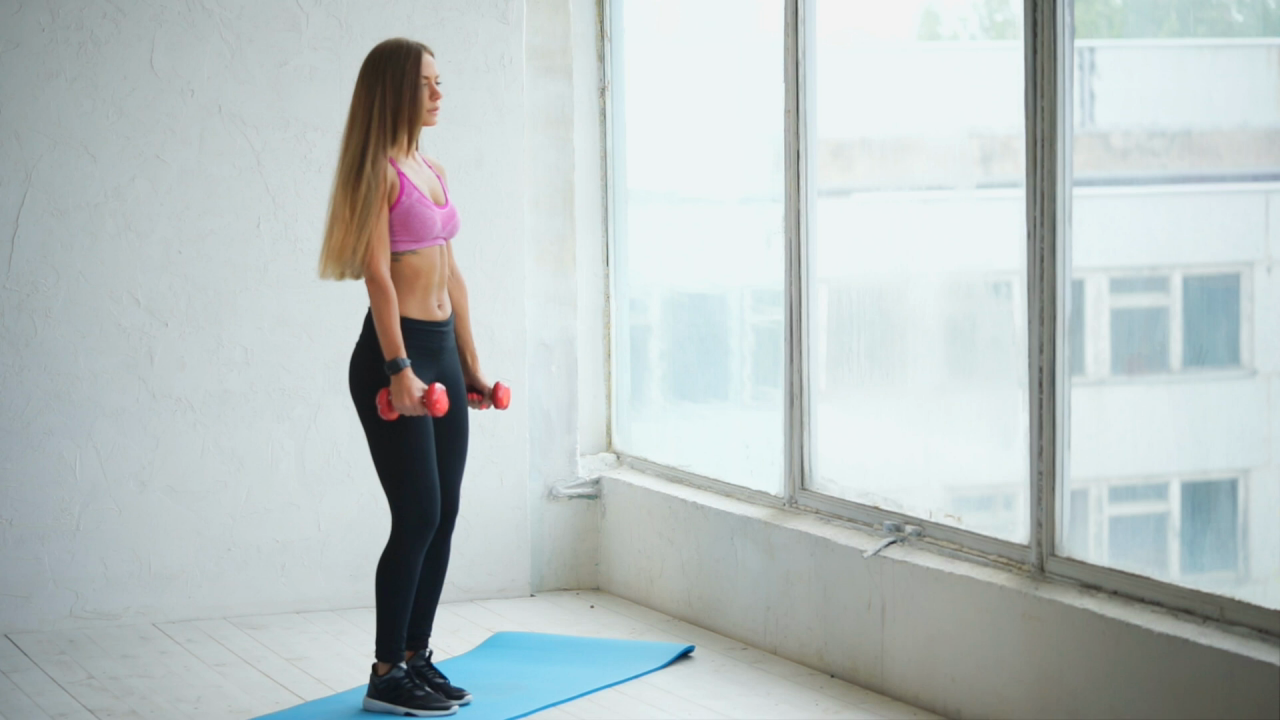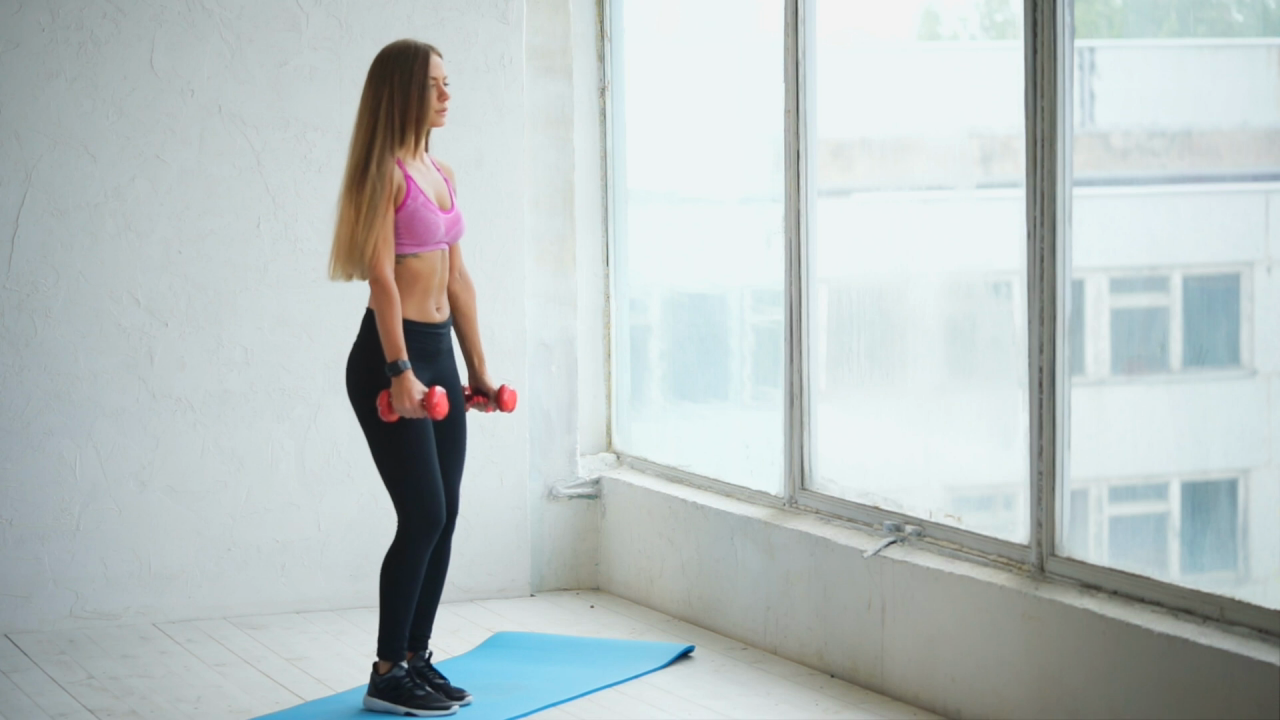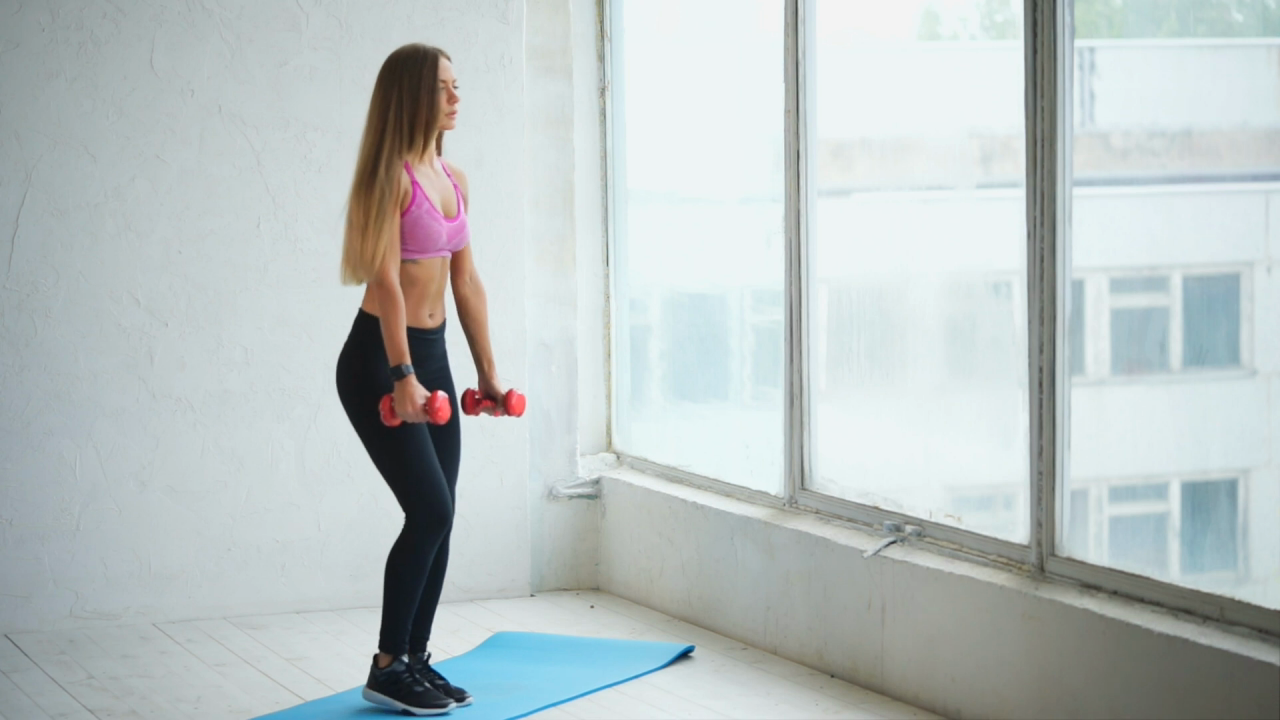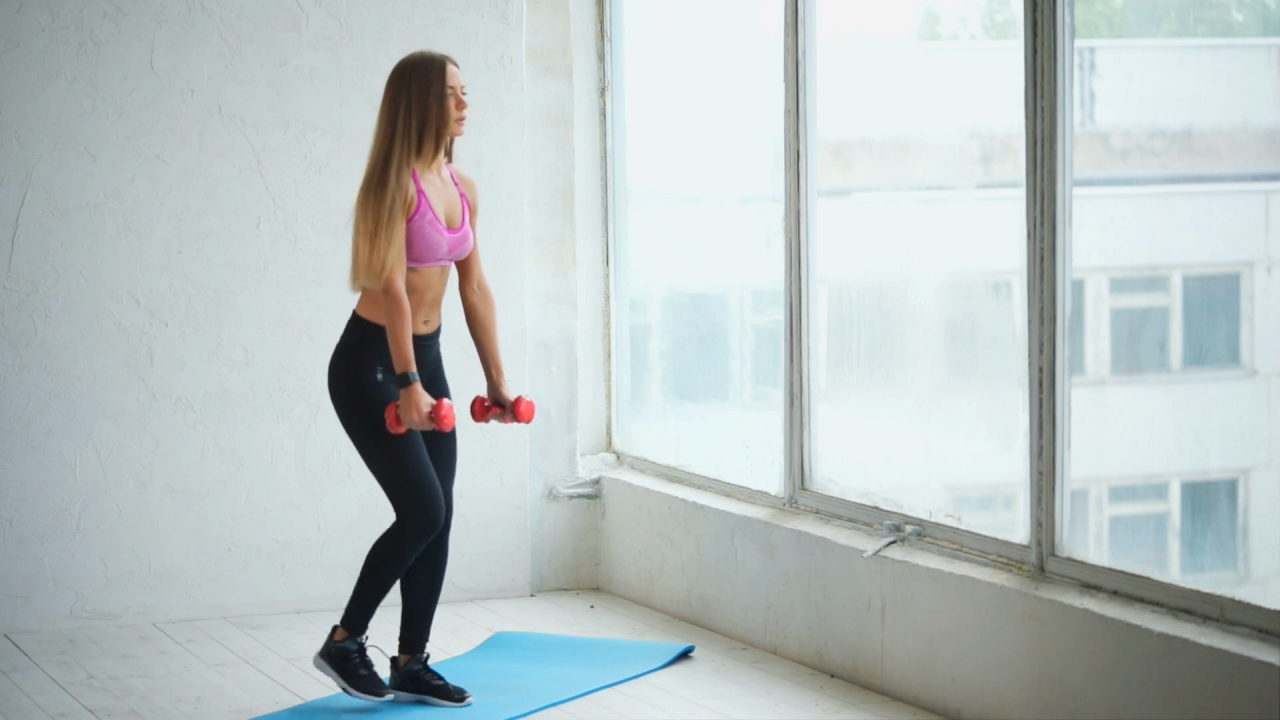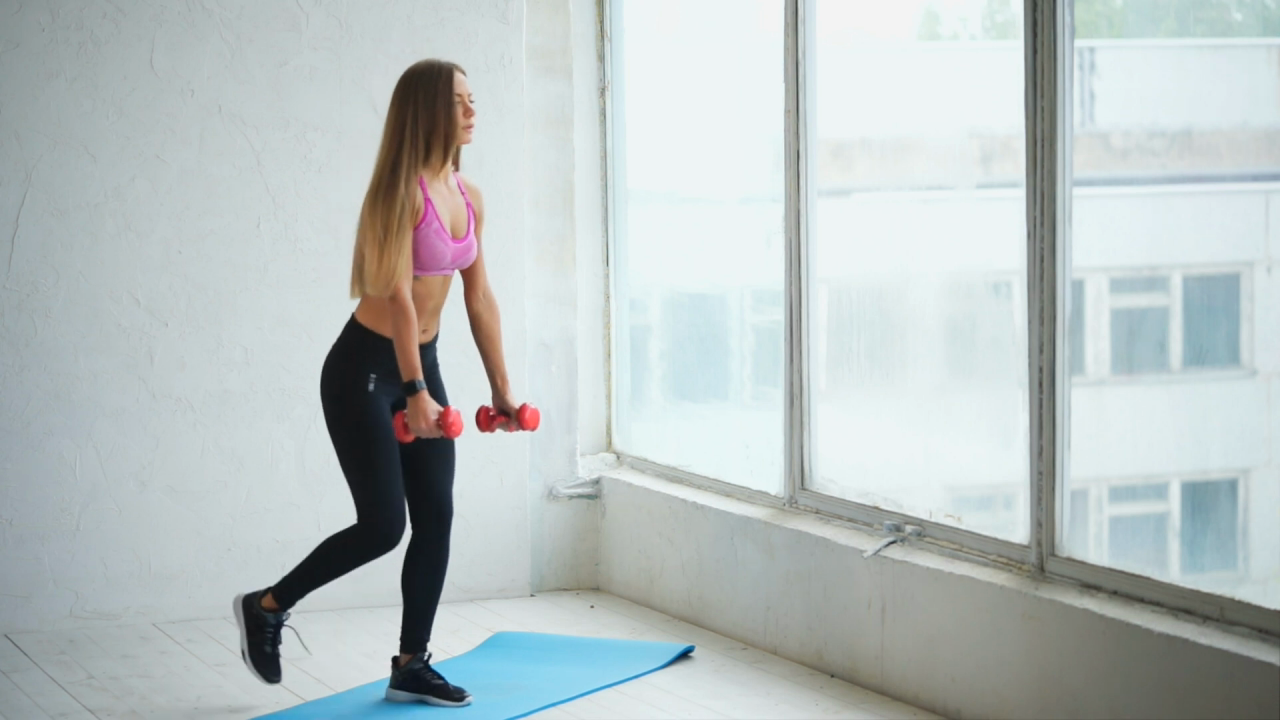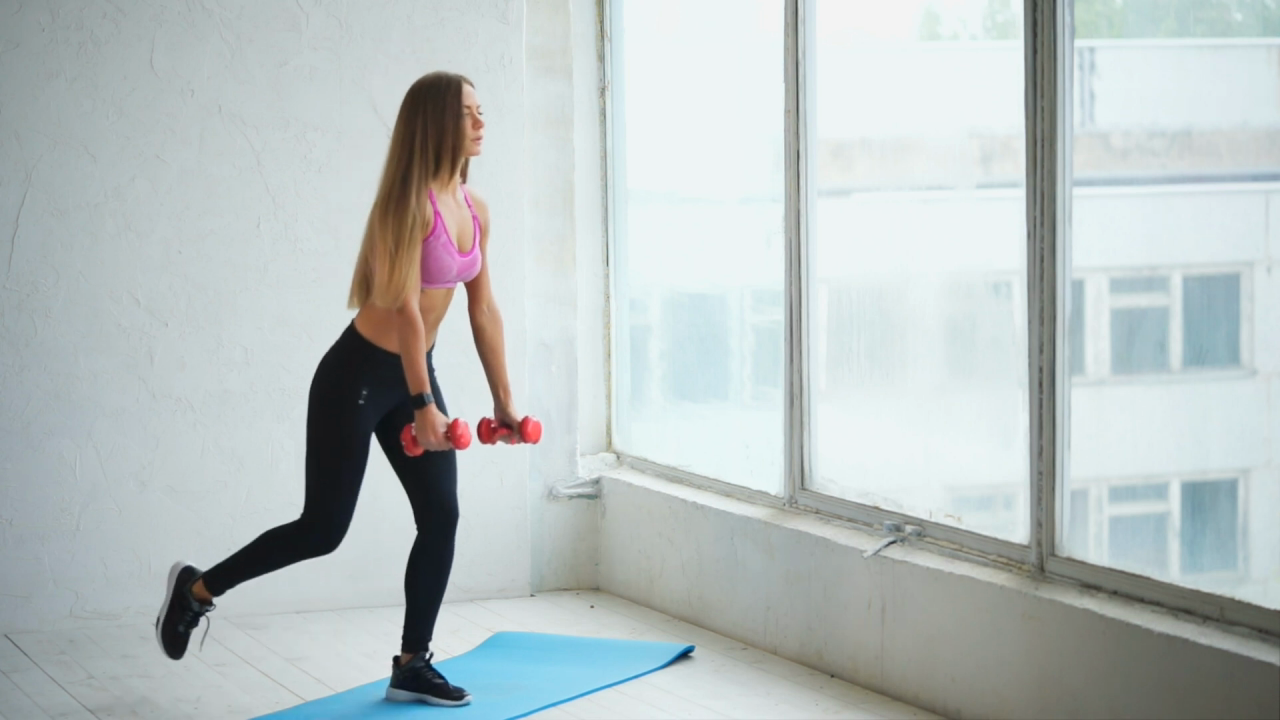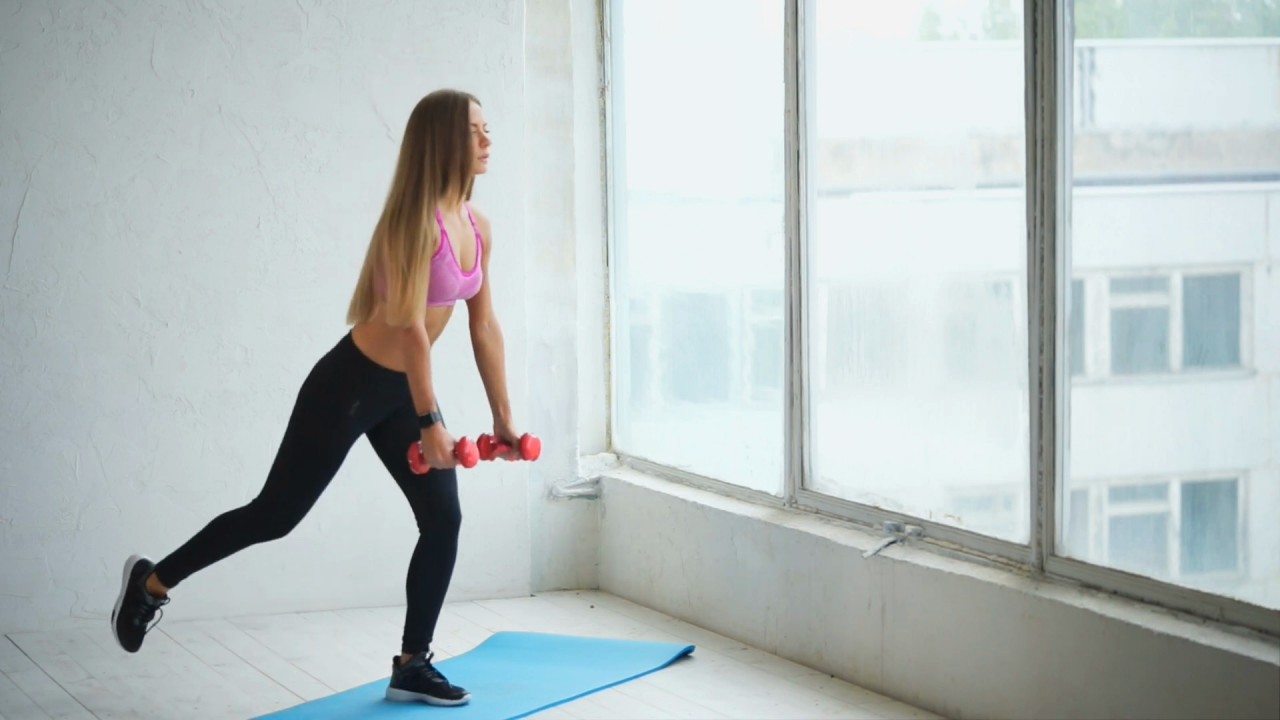
dt=0.2s
person 1, frame 1
left shoulder: (432, 170)
right shoulder: (375, 172)
right elbow: (377, 276)
left wrist: (470, 367)
right wrist: (398, 370)
left hip: (439, 353)
right hip: (394, 357)
left knee: (443, 517)
right knee: (417, 519)
left ankle: (415, 658)
person 1, frame 2
left shoulder: (440, 173)
right shoulder: (381, 173)
right elbow: (380, 277)
left wrist: (476, 369)
right wrist: (399, 372)
left hip: (436, 352)
right hip: (387, 357)
left knee: (443, 517)
right knee: (422, 516)
left ankle: (415, 659)
person 1, frame 3
left shoulder: (452, 178)
right shoulder: (387, 178)
left elbow: (465, 282)
right elbow: (384, 282)
left wrist: (487, 373)
right wrist: (400, 377)
left hip: (430, 355)
right hip: (375, 360)
left knee: (439, 517)
right knee: (430, 511)
left ankle: (412, 662)
right ankle: (385, 665)
person 1, frame 4
left shoulder: (462, 184)
right shoulder: (392, 184)
left elbow: (475, 290)
right elbow: (391, 289)
left wrist: (497, 380)
right wrist: (407, 386)
left hip: (424, 357)
right hip: (367, 362)
left knee: (437, 516)
right knee: (423, 512)
left ankle: (412, 666)
right ankle: (342, 642)
person 1, frame 5
left shoulder: (469, 192)
right shoulder: (401, 193)
left elbow: (480, 298)
right elbow: (400, 297)
left wrist: (502, 388)
right wrist: (415, 393)
left hip: (423, 362)
right hip: (361, 368)
left knee: (436, 519)
right knee: (380, 526)
left ankle: (411, 667)
right ankle: (264, 609)
person 1, frame 6
left shoulder: (475, 207)
right shoulder: (409, 205)
left elbow: (483, 310)
right elbow: (406, 309)
left wrist: (503, 402)
right wrist: (424, 405)
left hip: (410, 375)
right hip: (356, 375)
left knee: (441, 518)
right knee: (322, 529)
left ankle: (412, 666)
right ankle: (195, 590)
person 1, frame 7
left shoulder: (479, 226)
right shoulder: (413, 222)
left elbow: (485, 327)
right elbow: (411, 328)
left wrist: (503, 417)
right wrist: (431, 422)
left hip: (398, 391)
right hip: (348, 384)
left knee: (444, 519)
right knee: (275, 515)
left ankle: (412, 666)
right ankle: (151, 582)
